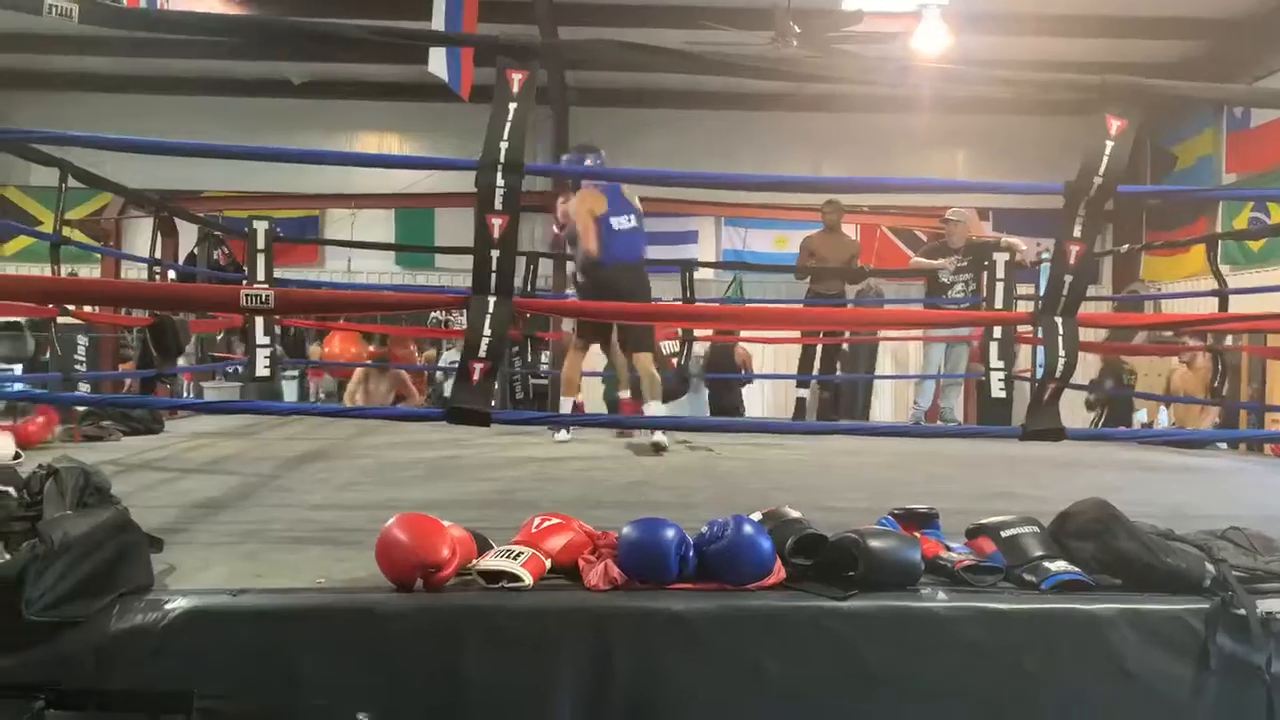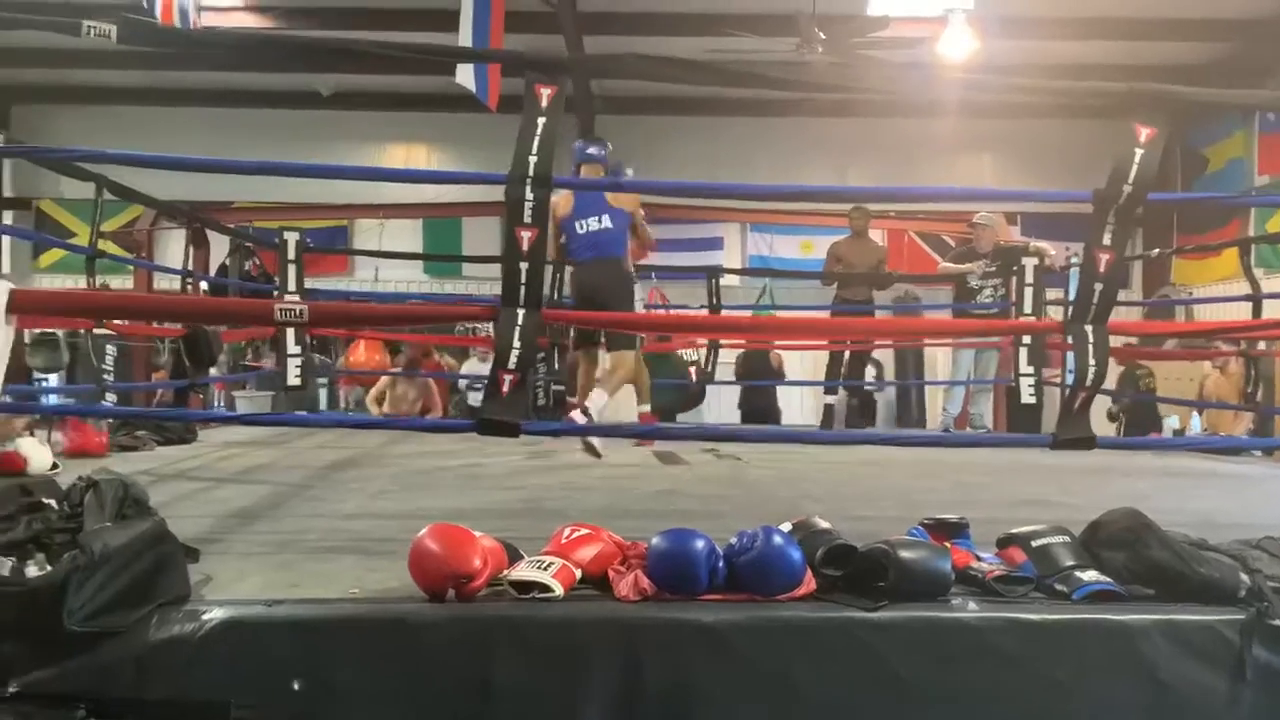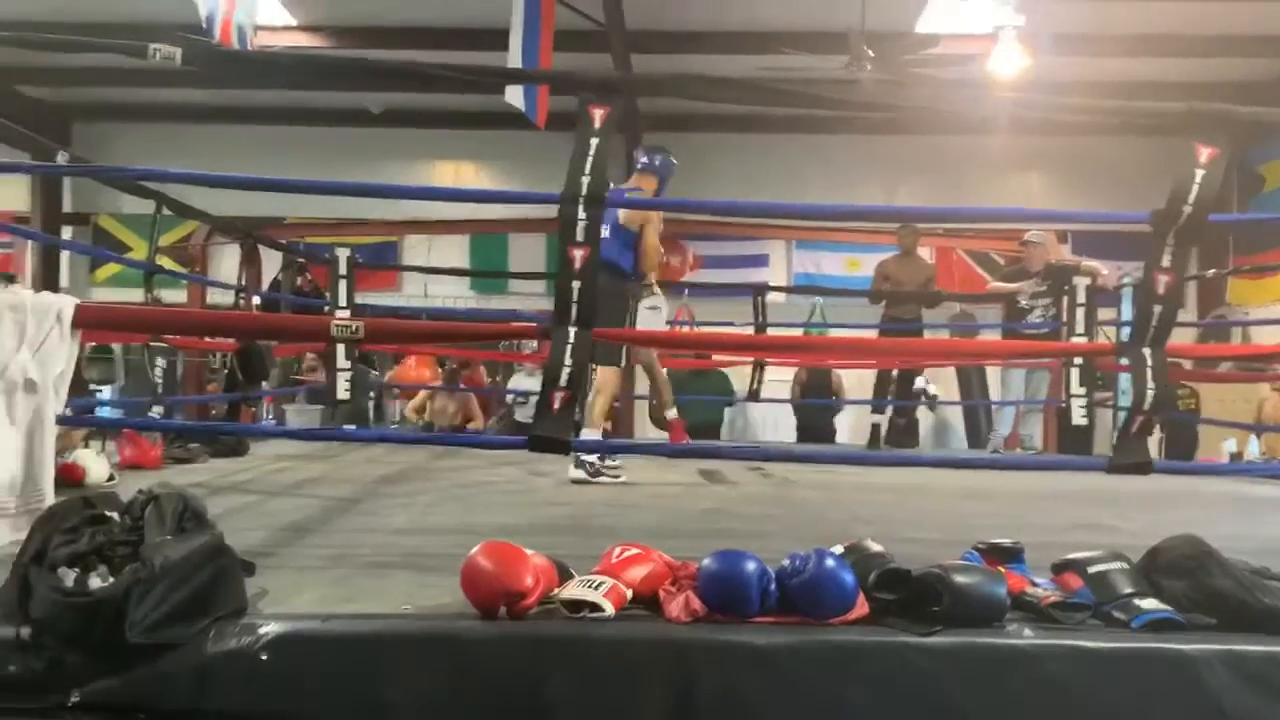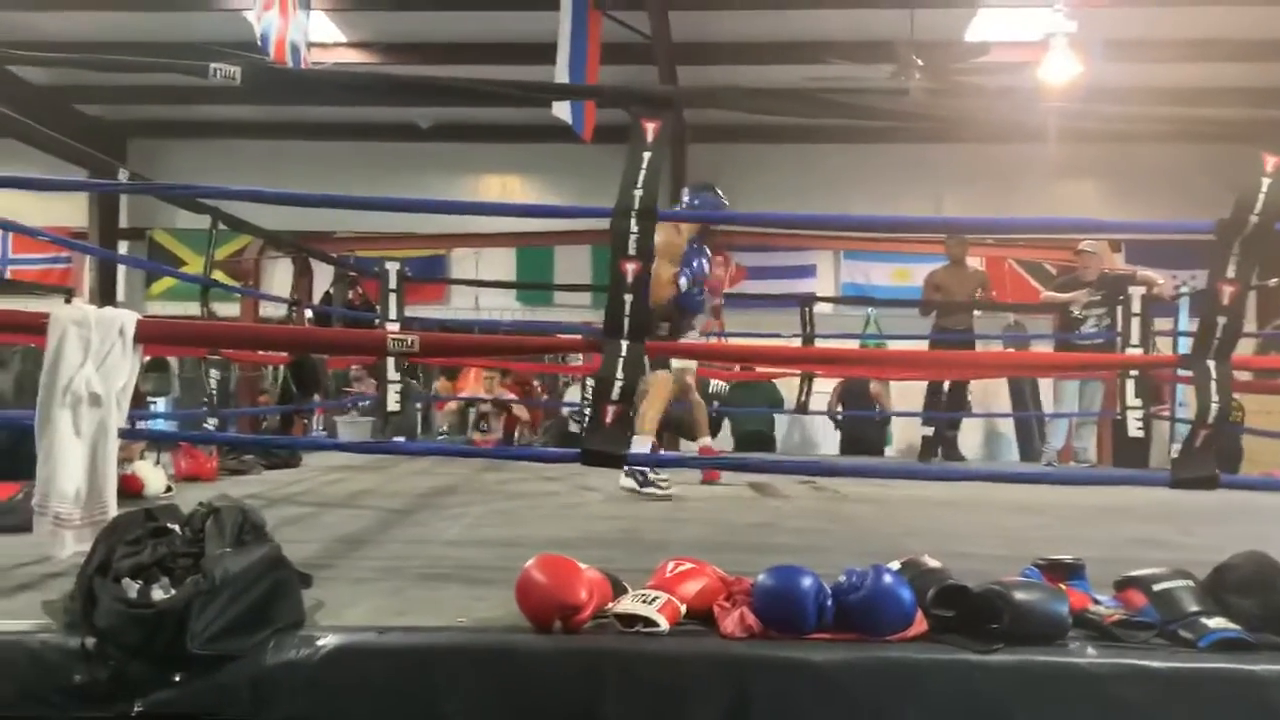
dt=0.4s
person 1, frame 1
left shoulder: (581, 201)
right shoulder: (628, 194)
left elbow: (590, 249)
left wrist: (580, 259)
left hip: (605, 278)
right hip: (637, 278)
left knee: (577, 349)
right knee: (644, 359)
left ankle: (563, 423)
right ankle: (657, 427)
person 1, frame 2
left shoulder: (560, 202)
right shoulder: (625, 193)
left elbow: (553, 252)
right elbow: (645, 240)
left hip: (581, 279)
right hip: (614, 276)
left knee: (587, 357)
right knee: (624, 360)
left ankle: (587, 417)
right ankle: (584, 414)
person 1, frame 3
right shoulder: (648, 208)
right elbow: (647, 266)
right wrist: (655, 245)
left hip: (591, 283)
right hip: (613, 288)
left knee: (604, 370)
right knee: (609, 374)
left ankle: (593, 450)
right ankle: (584, 458)
person 1, frame 4
left shoulder: (671, 232)
right shoulder: (674, 240)
right elbow: (656, 297)
right wrist: (687, 279)
right knee: (661, 384)
left ankle: (644, 463)
right ankle: (636, 467)
person 2, frame 1
left shoulder: (853, 245)
right shoulder: (810, 242)
left elbow: (853, 278)
right elbow: (798, 274)
left wrist: (863, 273)
right wrist: (808, 268)
left hip: (838, 300)
right hip: (814, 298)
left knee: (832, 354)
right knee: (808, 350)
left ankle: (825, 405)
right ankle: (801, 404)
person 2, frame 2
left shoulder: (880, 251)
right shoulder: (837, 247)
left elbow: (880, 284)
right elbow: (825, 280)
left wrist: (891, 278)
right wrist: (835, 274)
left hip: (866, 307)
right hip: (842, 305)
left knee: (860, 360)
right knee: (835, 357)
left ankle: (853, 412)
right ankle: (828, 411)
person 2, frame 3
left shoulder: (928, 268)
right shoulder: (885, 265)
left elbow: (929, 302)
right elbow: (873, 298)
left wrist: (939, 296)
right wrist: (882, 292)
left hip: (914, 325)
right hip: (890, 323)
left knee: (908, 378)
right knee: (884, 376)
left ankle: (900, 431)
right ankle: (876, 431)
person 2, frame 4
left shoulder: (979, 276)
right shoulder: (935, 276)
right elbow: (924, 310)
left wrist: (984, 299)
right wrist: (932, 302)
left hip: (966, 335)
right hip: (941, 334)
left knee: (959, 389)
right knee: (935, 387)
left ankle: (950, 444)
right ankle: (927, 444)
person 3, frame 1
left shoulder: (977, 247)
right shoulder: (935, 248)
left elbow: (1007, 241)
right elbow: (913, 263)
left wrist: (1022, 249)
right wrist: (937, 264)
left knee: (956, 372)
right knee: (930, 368)
left ankle: (947, 412)
right ankle: (918, 412)
person 3, frame 2
left shoulder: (1005, 252)
right shoulder: (962, 254)
left elbow: (1035, 246)
right elbow: (941, 268)
left wrist: (1050, 253)
right wrist: (966, 268)
left knee: (986, 378)
right knee: (959, 374)
left ankle: (977, 418)
right ankle: (947, 418)
person 3, frame 3
left shoulder: (1056, 271)
right shoulder: (1013, 273)
left elbow: (1087, 265)
right elbow: (991, 287)
left wrist: (1103, 273)
right wrist: (1016, 288)
left knee: (1036, 399)
right knee: (1010, 395)
left ankle: (1028, 440)
right ankle: (996, 439)
person 3, frame 4
left shoulder: (1111, 280)
right shoulder: (1066, 283)
left elbow: (1142, 275)
right elbow: (1044, 297)
left wrist: (1159, 282)
right wrist: (1069, 297)
left knee: (1090, 412)
right knee: (1062, 407)
left ankle: (1082, 453)
right ankle: (1050, 452)
